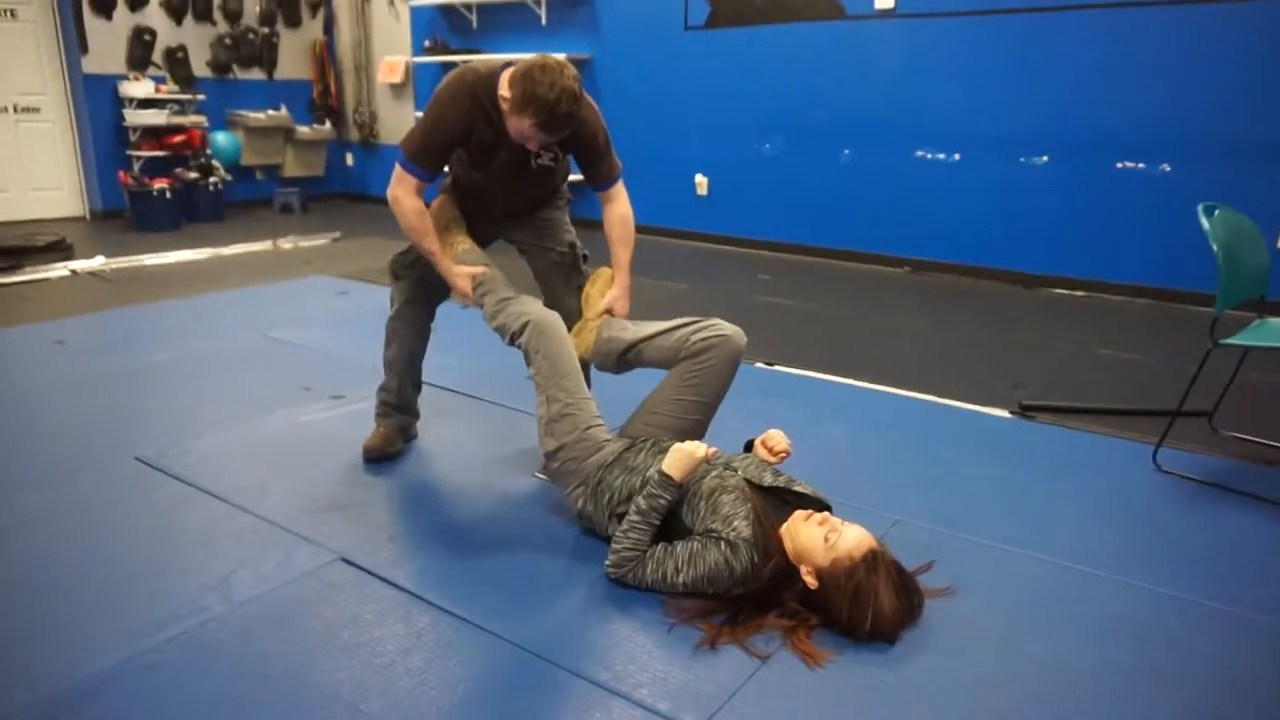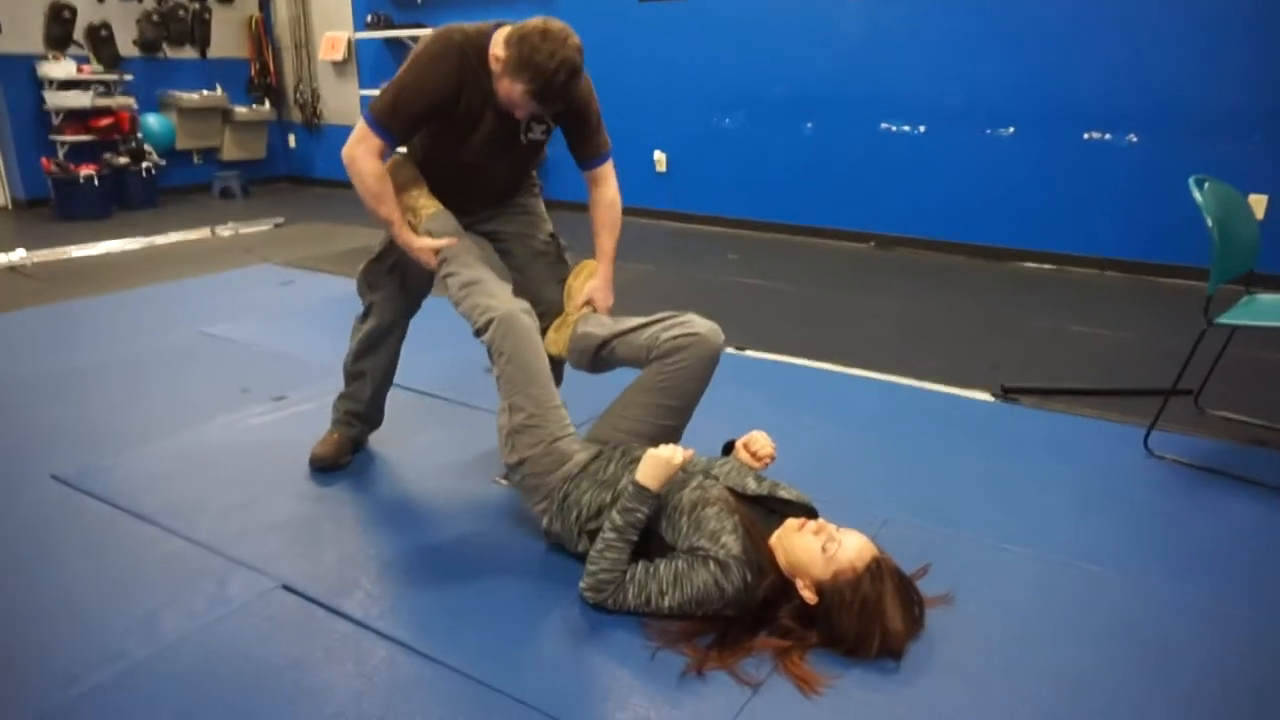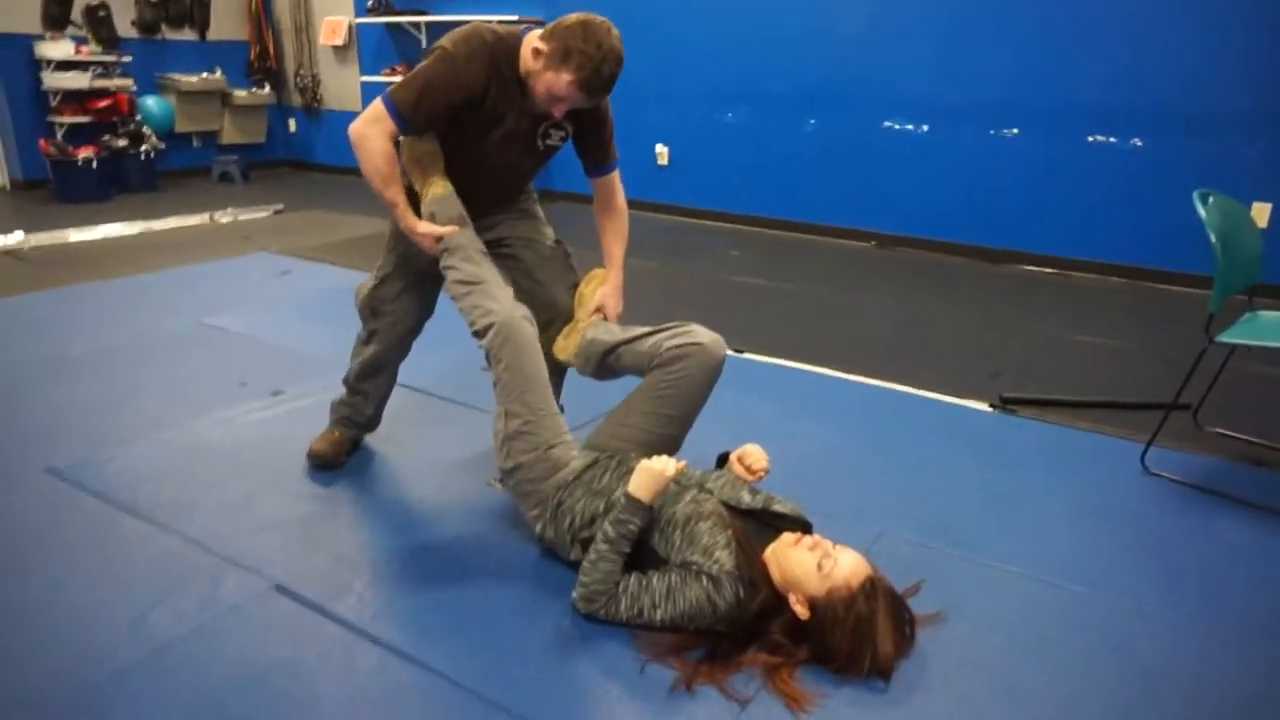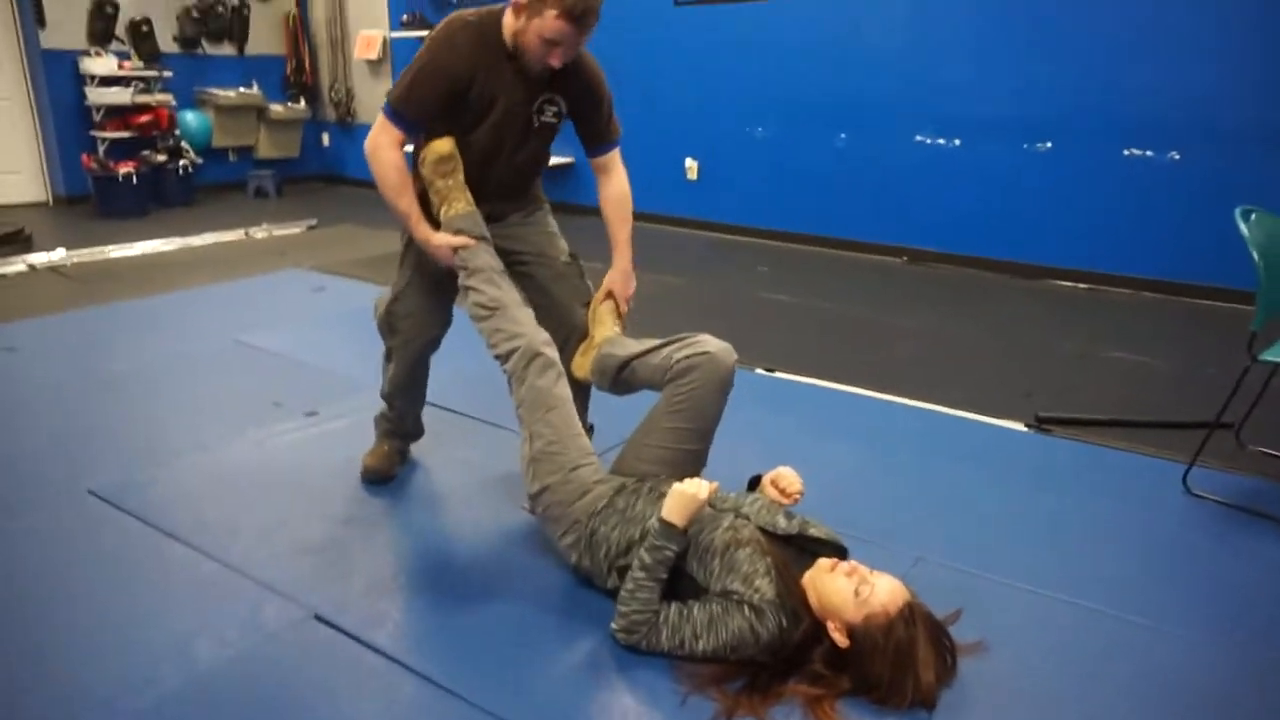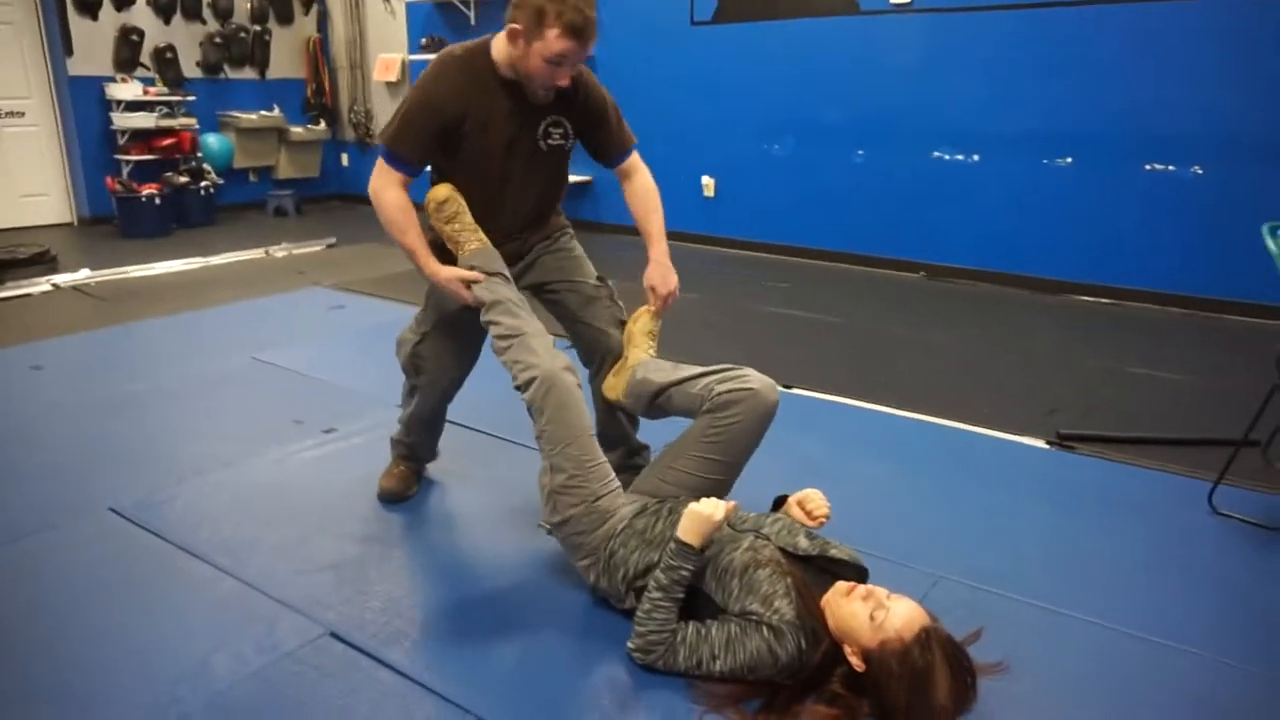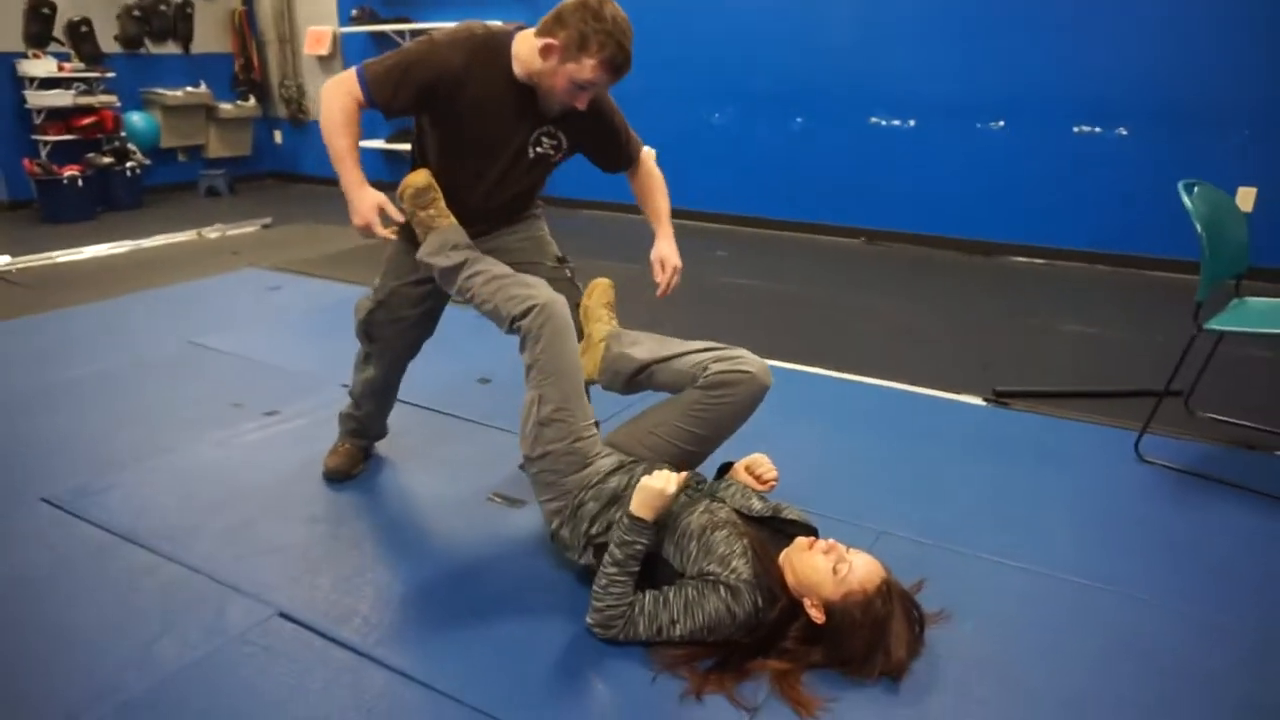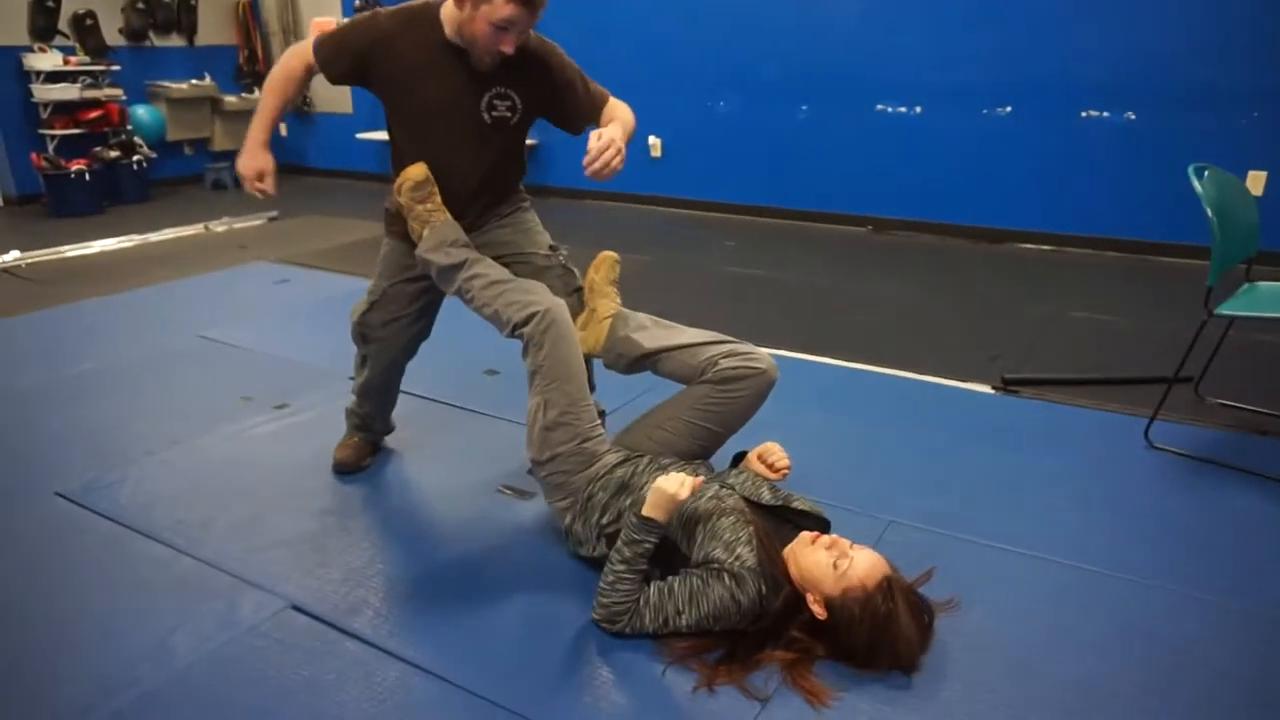
dt=0.5s
person 1, frame 1
left shoulder: (739, 558)
right shoulder: (804, 504)
left elbow: (623, 565)
left wrist: (668, 475)
right wrist: (760, 452)
left hip: (602, 477)
right hip: (643, 450)
left knee: (540, 325)
right knee: (722, 339)
left ankle: (466, 253)
right ankle: (597, 336)
person 1, frame 2
left shoulder: (728, 580)
right shoulder: (801, 516)
left elbow: (603, 588)
left wrist: (642, 488)
right wrist: (740, 461)
left hip: (572, 492)
right hip: (617, 457)
left knee: (511, 321)
right knee: (700, 337)
right ankle: (580, 333)
person 1, frame 3
left shoulder: (723, 594)
right shoulder: (788, 528)
left elbow: (595, 598)
left wrist: (635, 499)
right wrist: (732, 466)
left hip: (567, 499)
right hip: (610, 469)
left knee: (508, 326)
right knee: (701, 347)
left ankle: (443, 207)
right ankle: (588, 339)
person 1, frame 4
left shoulder: (761, 623)
right shoulder: (818, 552)
left elbow: (633, 628)
left wrist: (669, 526)
right wrist: (767, 491)
left hip: (595, 521)
right hip: (644, 493)
left knee: (532, 355)
right knee: (710, 358)
left ankle: (461, 216)
right ankle: (604, 353)
person 1, frame 5
left shoulder: (778, 643)
right shoulder: (840, 570)
left elbow: (651, 647)
left wrist: (686, 542)
right wrist: (790, 512)
left hip: (615, 542)
right hip: (657, 510)
left knee: (551, 377)
right knee: (753, 392)
left ankle: (476, 253)
right ankle: (637, 375)
person 1, frame 6
left shoulder: (736, 600)
right shoulder: (790, 529)
left elbow: (609, 619)
left wrist: (639, 519)
right wrist: (734, 476)
left hip: (584, 499)
right hip: (628, 471)
left knee: (544, 308)
right knee: (745, 375)
left ankle: (443, 241)
right ankle: (607, 352)
person 1, frame 7
left shoulder: (741, 591)
right shoulder: (800, 524)
left elbow: (615, 613)
left wrist: (650, 517)
right wrist: (750, 466)
left hip: (593, 495)
right hip: (638, 466)
left knee: (544, 315)
right knee: (750, 369)
left ankle: (439, 238)
right ankle: (609, 327)
person 2, frame 1
left shoulder: (578, 114)
right shoulder: (462, 95)
left elbow: (613, 198)
right elbow: (402, 191)
left wrist: (620, 283)
right wrist: (447, 269)
left hip: (538, 209)
right hip: (467, 202)
left knee: (571, 309)
right knee: (410, 294)
right ankle: (394, 418)
person 2, frame 2
left shoulder: (569, 86)
right shoulder: (445, 57)
left elbow: (601, 180)
right elbow: (361, 152)
left wrist: (603, 272)
right wrist: (405, 238)
left hip: (510, 199)
right hip: (433, 195)
left knee: (553, 305)
right knee: (385, 306)
right ankle: (350, 424)
person 2, frame 3
left shoulder: (585, 98)
right shoulder: (470, 56)
left elbow: (607, 190)
right elbow: (368, 131)
left wrist: (613, 280)
right wrist: (407, 221)
left hip: (508, 209)
left knee: (558, 308)
right knee: (390, 320)
right ankle: (347, 423)
person 2, frame 4
left shoulder: (581, 73)
right shoulder: (458, 44)
left elbow: (608, 169)
right elbow: (381, 143)
left wrist: (622, 263)
right wrist: (422, 232)
left hip: (520, 213)
left knee: (575, 324)
right knee: (408, 332)
right ankle: (395, 434)
person 2, frame 5
left shoulder: (580, 89)
right shoulder: (451, 82)
left elbow: (631, 173)
right elbow: (387, 184)
left wrist: (658, 254)
right wrist: (433, 266)
left hip: (545, 241)
left knee: (613, 347)
right knee: (433, 364)
left ankle: (625, 469)
right ankle: (409, 456)
person 2, frame 6
left shoulder: (588, 105)
right shoulder: (455, 56)
left elbow: (639, 165)
right elbow: (340, 92)
left wrist: (664, 235)
right wrist: (356, 188)
left hip: (511, 225)
right knee: (385, 335)
right ankle: (357, 433)
person 2, frame 7
left shoulder: (536, 59)
left elbow: (614, 110)
right elbow: (303, 59)
left wrist: (614, 132)
right wrist: (257, 142)
left hip: (501, 216)
right knee: (381, 336)
right ankle: (365, 428)
